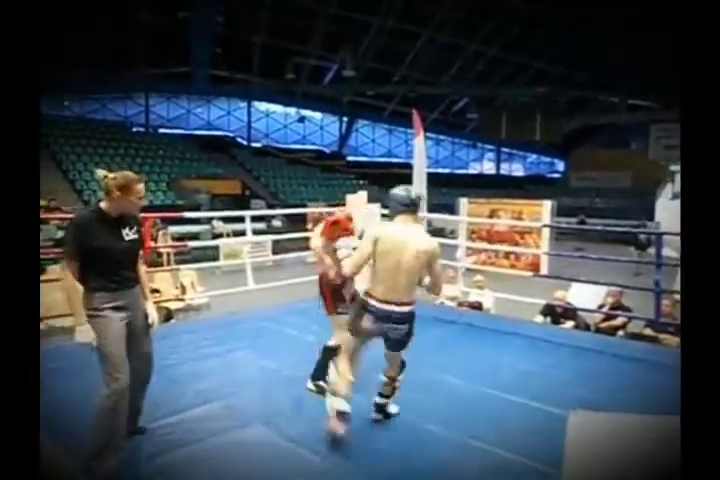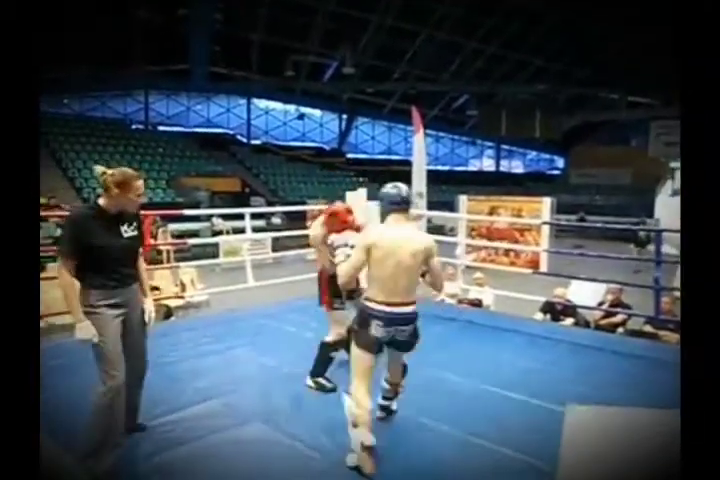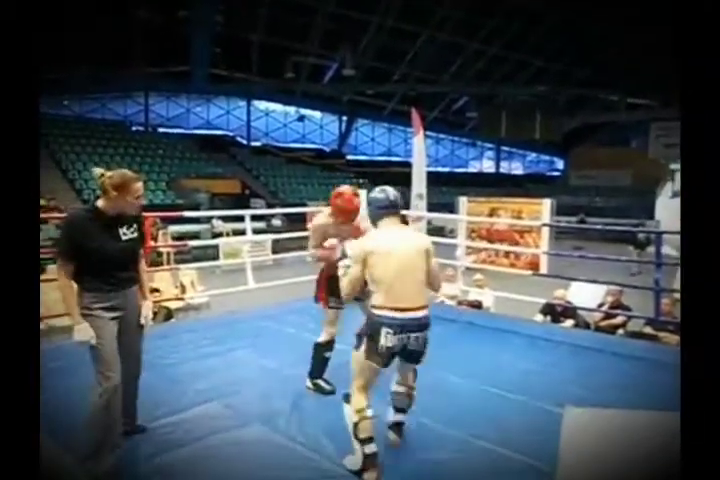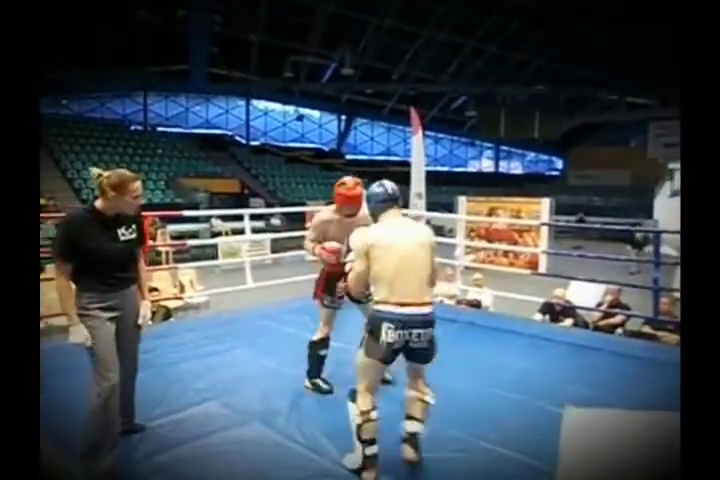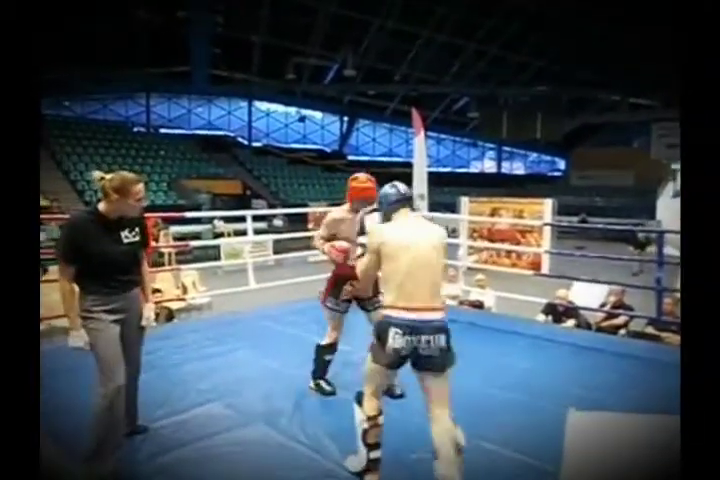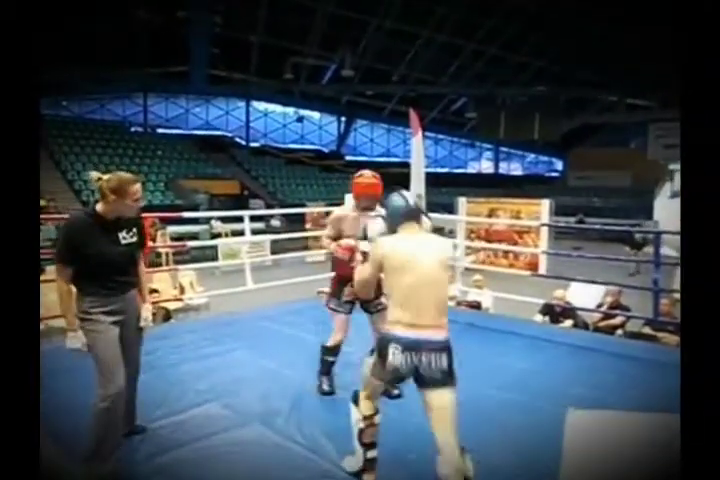
dt=0.1s
person 1, frame 1
left shoulder: (132, 220)
right shoulder: (84, 223)
right elbow: (70, 272)
left wrist: (148, 300)
left hip: (133, 300)
right hip: (104, 305)
left knee: (143, 368)
right knee: (118, 381)
left ankle: (128, 423)
person 1, frame 2
left shoulder: (131, 216)
right shoulder: (81, 220)
right elbow: (66, 271)
left wrist: (147, 297)
right wrist: (79, 319)
left hip: (131, 297)
right hip: (100, 302)
left knee: (137, 366)
right knee: (114, 378)
left ankle: (127, 421)
person 1, frame 3
left shoulder: (133, 218)
right shoulder: (78, 222)
right elbow: (65, 274)
left wrist: (146, 298)
right wrist: (78, 321)
left hip: (130, 300)
right hip: (98, 305)
left knee: (131, 370)
right knee: (110, 380)
left ankle: (125, 422)
person 1, frame 4
left shoulder: (133, 218)
right shoulder: (76, 222)
right elbow: (63, 275)
left wrist: (145, 299)
right wrist: (74, 322)
left hip: (128, 300)
right hip: (96, 305)
left knee: (128, 370)
right knee: (108, 380)
left ankle: (123, 422)
person 1, frame 5
left shoulder: (136, 220)
right shoulder: (80, 225)
right elbow: (66, 279)
left wrist: (148, 301)
right wrist: (75, 326)
left hip: (131, 302)
right hip: (99, 308)
left knee: (131, 372)
right knee: (114, 381)
left ankle: (127, 423)
right ankle: (100, 460)
person 1, frame 6
left shoulder: (133, 221)
right shoulder: (78, 226)
right elbow: (63, 280)
left wrist: (145, 301)
right wrist: (72, 328)
left hip: (129, 303)
right hip: (97, 310)
left knee: (130, 373)
right knee: (113, 384)
left ankle: (125, 424)
right ankle: (99, 461)
person 2, frame 1
left shoulder: (378, 231)
right shoulder: (430, 245)
left elbow: (349, 271)
right elbow: (435, 290)
left wrist: (350, 252)
left hip: (371, 310)
right hip: (402, 317)
left knee: (346, 358)
right knee: (395, 362)
left ankle: (339, 417)
right ankle: (382, 407)
person 2, frame 2
left shoulder: (371, 234)
right shoulder: (425, 240)
left elbow: (344, 281)
right elbow: (438, 286)
left wrist: (345, 256)
left hip: (373, 315)
right hip: (406, 318)
left knee: (360, 383)
right knee: (396, 364)
left ankle: (364, 452)
right ankle: (386, 406)
person 2, frame 3
left shoulder: (365, 243)
right shoulder: (422, 240)
left elbow: (348, 293)
right elbow: (436, 286)
left wrist: (351, 261)
left hip: (383, 325)
right hip: (418, 324)
left knee: (358, 391)
right knee: (407, 374)
right ankle: (397, 426)
person 2, frame 4
left shoulder: (368, 235)
right shoulder: (425, 232)
left elbow: (356, 289)
left wrist: (355, 255)
left hip: (385, 320)
right hip: (423, 320)
left knee: (364, 391)
right knee: (417, 381)
right ankle: (412, 441)
person 2, frame 5
left shoulder: (380, 235)
right shoulder: (438, 233)
left elbow: (364, 284)
left hip: (395, 327)
right hip: (434, 328)
left knee: (370, 396)
right knee: (441, 412)
person 2, frame 6
left shoulder: (383, 246)
right shoulder: (443, 247)
left elbow: (363, 291)
left wrist: (367, 263)
left hip: (397, 343)
right hip: (435, 346)
left knee: (365, 397)
right knee: (447, 436)
person 3, frame 1
left shoulder: (332, 224)
right shoulder: (319, 245)
left hip: (343, 279)
right hip: (333, 285)
right knee: (341, 335)
right ankle: (316, 379)
person 3, frame 2
left shoulder: (340, 220)
right shoulder: (317, 234)
right elbow: (330, 266)
right hip: (332, 278)
right knee: (339, 330)
left ankle: (347, 346)
right ankle: (315, 376)
person 3, frame 3
left shoulder: (356, 216)
right shoulder: (321, 222)
right elbow: (314, 251)
right wrist: (329, 253)
right hip: (332, 274)
right knee: (331, 329)
right ankle: (314, 377)
person 3, frame 4
left shoulder: (365, 215)
right shoulder: (323, 218)
right elbow: (308, 243)
right wrist: (319, 251)
right hip: (332, 276)
right knee: (326, 328)
right ankle: (313, 376)
person 3, frame 5
right shoulder: (335, 217)
right elbow: (318, 240)
right wrist: (328, 249)
right hip: (341, 279)
right knee: (333, 334)
right ankle: (318, 378)
person 3, frame 6
left shoulder: (383, 217)
right shoulder: (341, 215)
right elbow: (325, 239)
right wrist: (334, 248)
right hip: (345, 280)
right knee: (338, 336)
right ankle: (324, 375)
